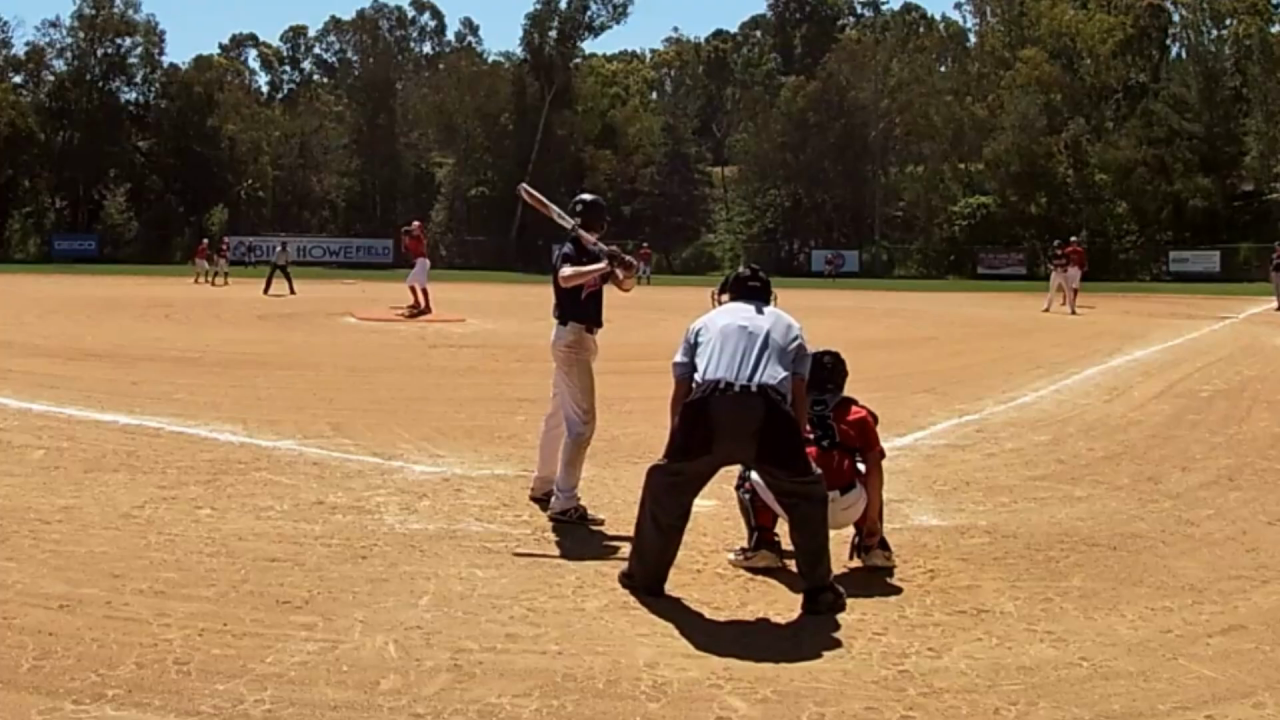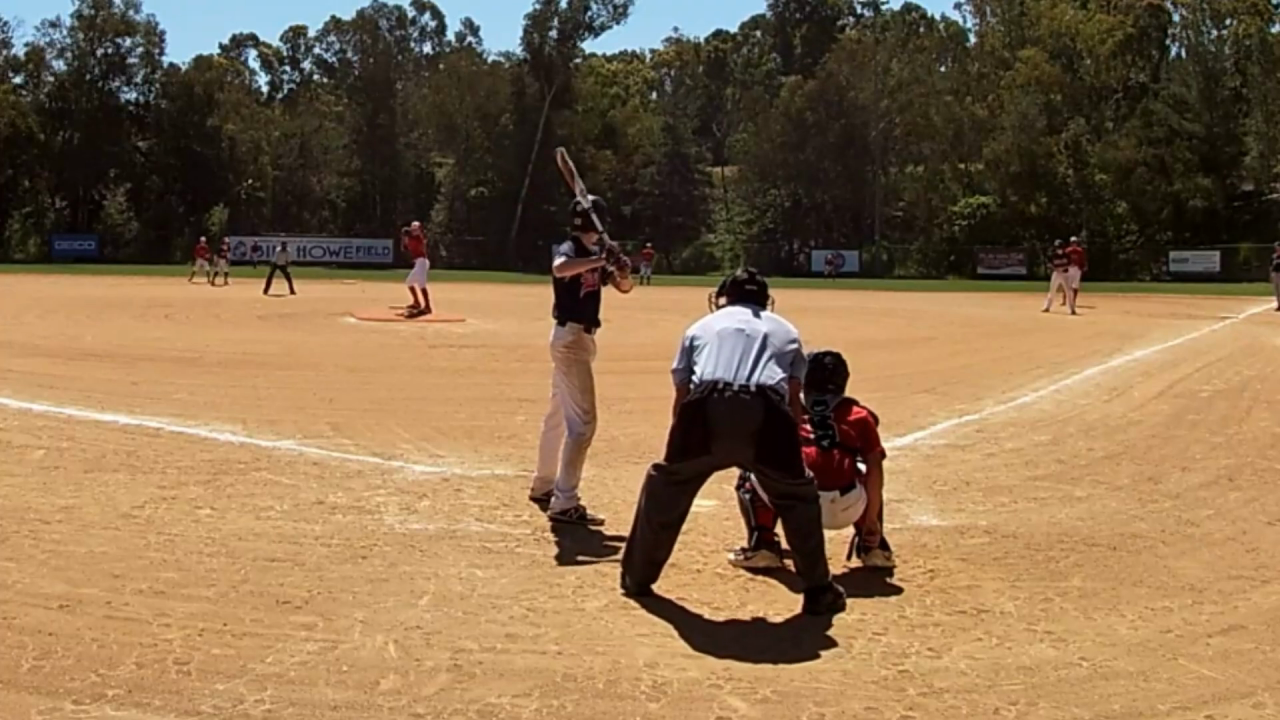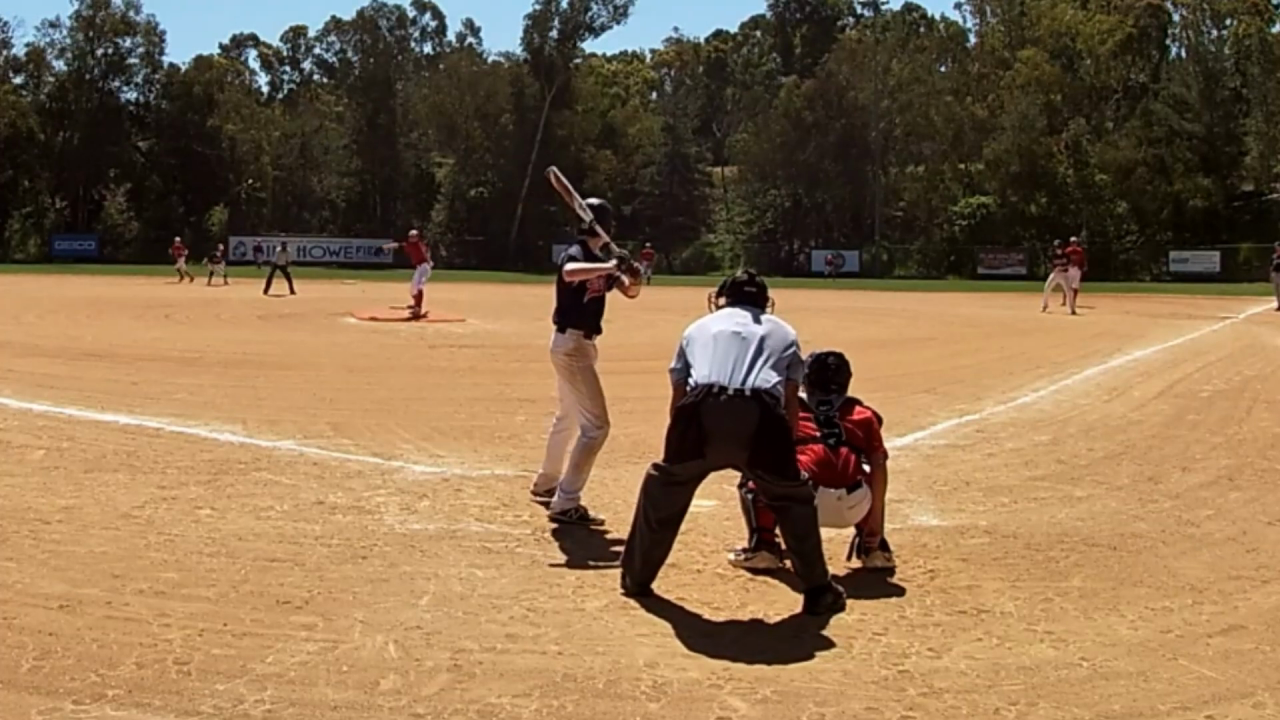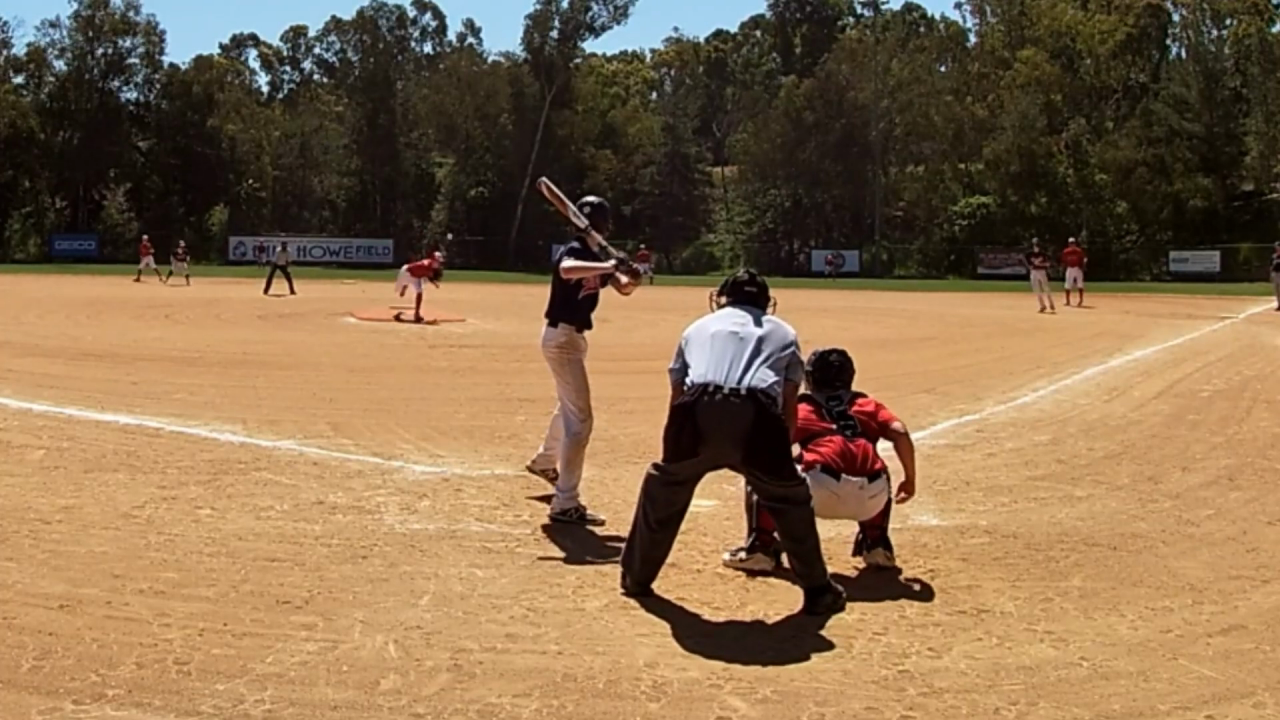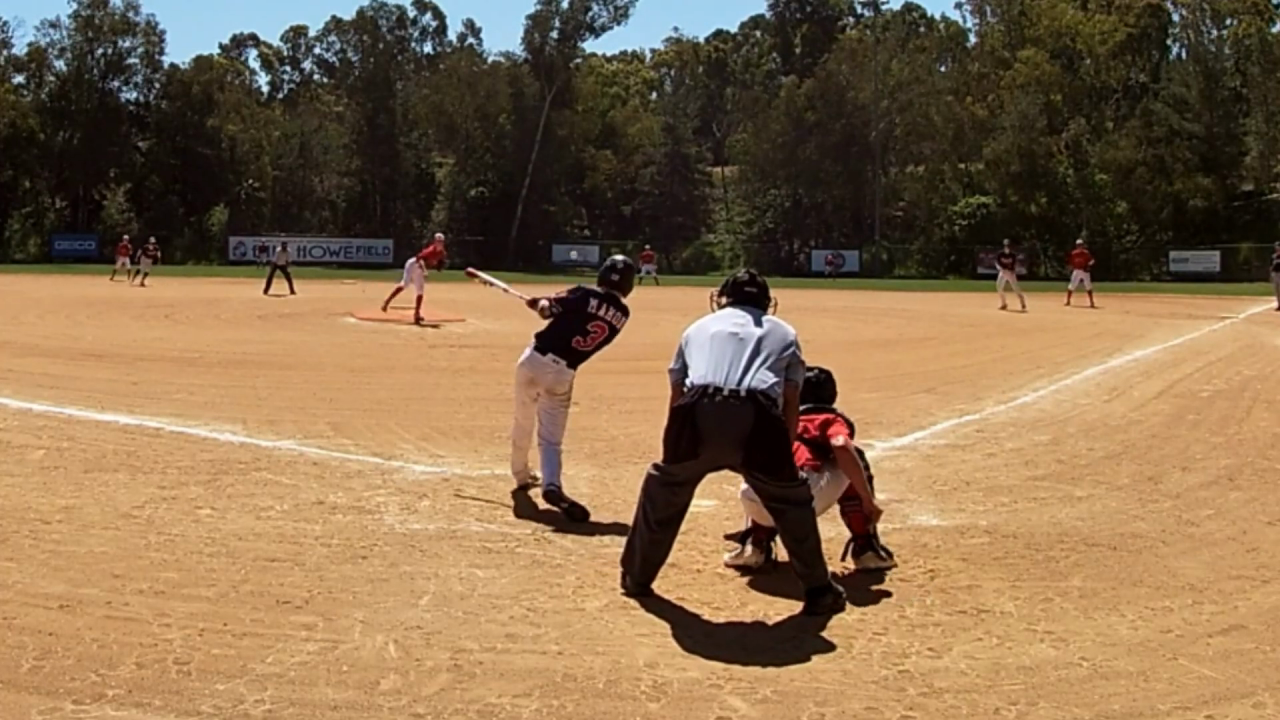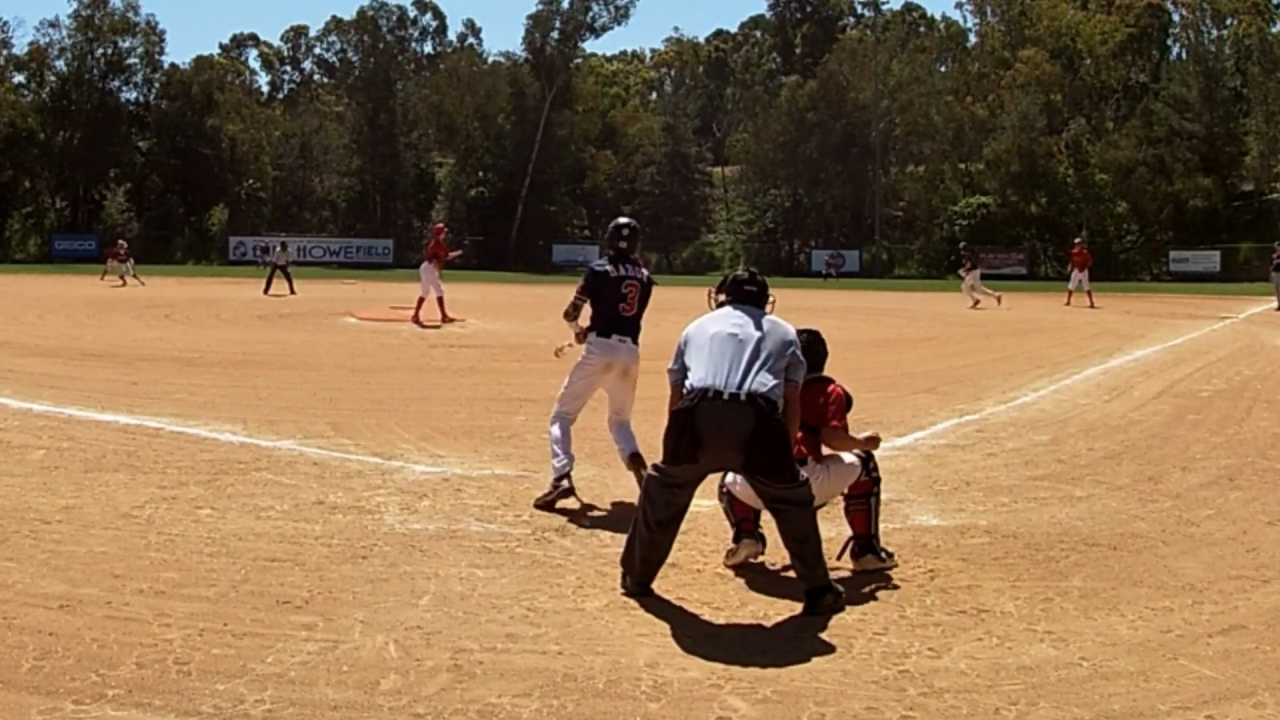
dt=0.5s
person 1, frame 1
left shoulder: (706, 321)
right shoulder: (789, 326)
left elbow: (680, 394)
right elbow: (799, 397)
left wrist: (679, 446)
right wrist: (793, 449)
left hip: (708, 411)
right hip: (769, 415)
left knee: (667, 483)
right knee: (806, 493)
left ankle: (645, 575)
right ankle: (820, 591)
person 1, frame 2
left shoulder: (702, 326)
right shoulder: (785, 330)
left elbow: (682, 397)
right elbow: (793, 399)
left wrist: (684, 448)
right wrist: (787, 452)
left hip: (707, 411)
right hip: (766, 416)
left knee: (665, 485)
right knee: (799, 496)
left ankle: (636, 578)
right ankle: (819, 590)
person 1, frame 3
left shoulder: (699, 327)
right shoulder: (783, 332)
left elbow: (677, 397)
right elbow: (790, 402)
left wrist: (682, 448)
right wrist: (781, 453)
left hip: (702, 415)
right hip: (761, 420)
left knee: (664, 485)
right knee: (794, 497)
left ankle: (636, 577)
right ankle: (818, 591)
person 1, frame 4
left shoulder: (699, 327)
right shoulder: (783, 332)
left elbow: (677, 394)
right elbow: (789, 404)
left wrist: (684, 448)
right wrist: (778, 454)
left hip: (698, 414)
right hip: (757, 418)
left knee: (664, 487)
right knee: (789, 497)
left ankle: (636, 577)
right ankle: (818, 591)
person 1, frame 5
left shoulder: (699, 327)
right shoulder: (783, 333)
left elbow: (676, 395)
right elbow: (790, 403)
left wrist: (681, 450)
right wrist: (782, 454)
left hip: (698, 416)
right hip: (757, 421)
left knee: (663, 488)
right knee: (792, 498)
left ankle: (636, 578)
right ankle: (819, 591)
person 1, frame 6
left shoulder: (698, 326)
right shoulder: (784, 332)
left elbow: (676, 393)
right elbow: (791, 401)
left wrist: (677, 449)
right wrist: (782, 453)
left hip: (698, 417)
right hip: (757, 422)
left knee: (662, 489)
right knee: (792, 499)
left ankle: (636, 577)
right ankle: (819, 591)
person 2, frame 1
left shoulder: (595, 252)
right shoulder: (569, 251)
left elbow: (625, 286)
right elbow: (565, 279)
left wrist: (627, 270)
right wrist: (603, 265)
left hip: (579, 337)
right hip: (572, 338)
left knee: (559, 415)
right knee: (580, 421)
left ankle: (543, 485)
right ankle: (564, 504)
person 2, frame 2
left shoulder: (595, 253)
right shoulder: (569, 249)
left elbow: (624, 287)
right elbow: (559, 270)
left wrist: (622, 270)
right wrist: (600, 260)
left hip: (578, 338)
right hip: (571, 338)
left knee: (559, 415)
right knee: (582, 420)
left ankle: (543, 486)
right ankle: (564, 504)
person 2, frame 3
left shoulder: (599, 260)
right shoulder: (576, 254)
left elbow: (630, 292)
right elbow: (570, 274)
left wrist: (633, 277)
right wrist: (612, 267)
left hip: (576, 344)
right hip: (572, 345)
left knee: (568, 418)
right knee: (596, 425)
left ankle: (546, 483)
right ankle: (565, 504)
person 2, frame 4
left shoulder: (596, 256)
right shoulder: (574, 251)
left elbow: (624, 288)
right elbow: (567, 270)
left wrist: (631, 275)
right wrist: (608, 267)
left hip: (569, 336)
right hip: (562, 338)
left knee: (568, 406)
right knee: (579, 419)
left ankle: (545, 460)
right ankle: (566, 505)
person 2, frame 5
left shoulder: (582, 295)
right shoulder: (621, 316)
left elbow: (546, 311)
left wrist: (541, 302)
right wrist: (548, 302)
left hip: (532, 361)
right hip: (560, 374)
left knee: (523, 423)
right knee: (551, 439)
left ankle: (522, 475)
right ankle: (552, 486)
person 2, frame 6
left shoulder: (598, 269)
right shoulder: (646, 277)
left elbow: (570, 314)
left wrist: (579, 330)
left hip: (598, 350)
right hip: (629, 352)
left knee: (562, 416)
right knee: (618, 420)
left ankle: (561, 478)
right ankle: (633, 456)
person 3, frame 1
right shoulder: (859, 414)
right elbow: (874, 466)
right wrist: (873, 519)
right hip: (847, 509)
left knee: (749, 474)
right knee: (869, 479)
left ankle: (762, 547)
right ankle: (874, 548)
person 3, frame 2
right shoulder: (860, 414)
right elbow: (875, 467)
right wrist: (872, 520)
right hip: (846, 509)
left knee: (749, 474)
right knee: (867, 475)
left ankle: (762, 547)
right ankle: (875, 548)
person 3, frame 3
right shoulder: (863, 414)
right elbow: (878, 466)
right wrist: (875, 521)
right hip: (851, 508)
left knee: (752, 475)
right knee: (870, 477)
left ankle: (762, 548)
right ankle: (874, 550)
person 3, frame 4
left shoulder: (798, 409)
right shoulder: (868, 405)
right elbow: (900, 433)
right wrist: (910, 479)
left hip: (821, 492)
right hip: (869, 498)
left ankle: (760, 549)
right ankle: (877, 547)
person 3, frame 5
right shoulder: (830, 419)
right elbow: (841, 446)
right wrist: (868, 500)
left hip: (758, 503)
right knee: (854, 460)
left ankle: (754, 544)
right ankle: (867, 549)
person 3, frame 6
right shoulder: (829, 391)
right elbow: (835, 439)
right wrist: (863, 441)
right hip: (804, 481)
left knee: (731, 481)
right knee: (863, 463)
left ankle: (746, 537)
right ankle: (866, 551)
